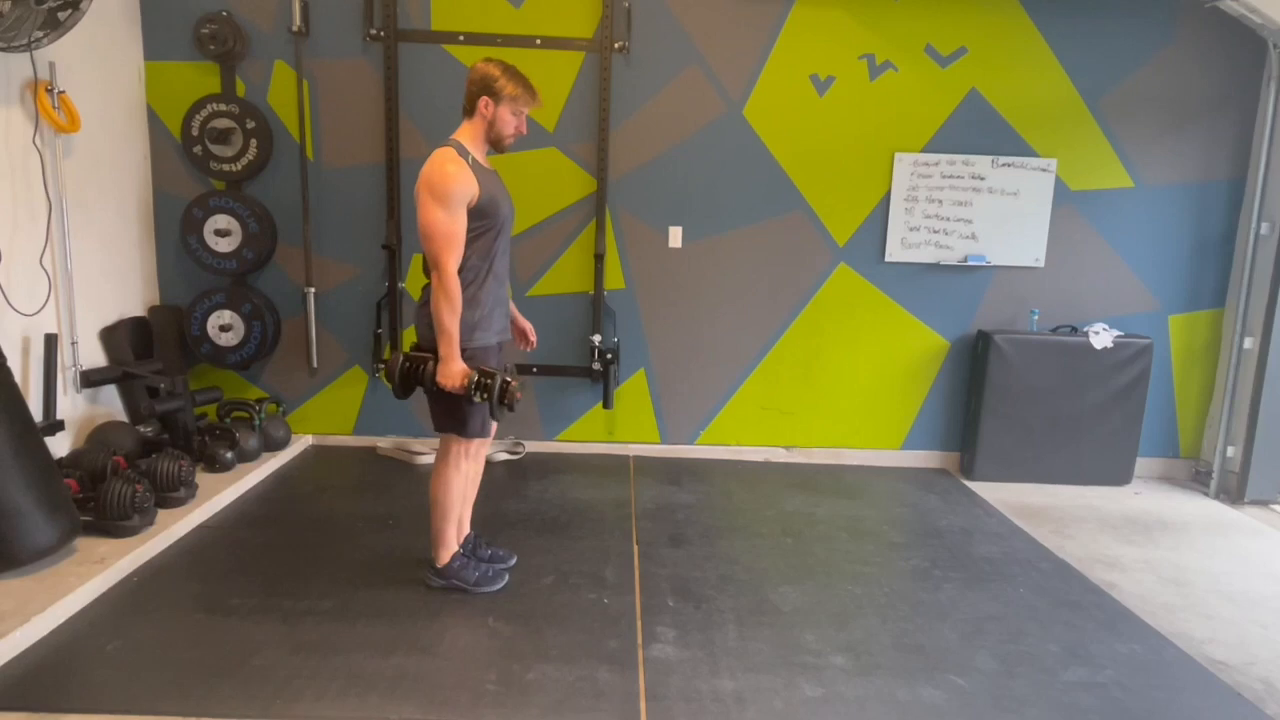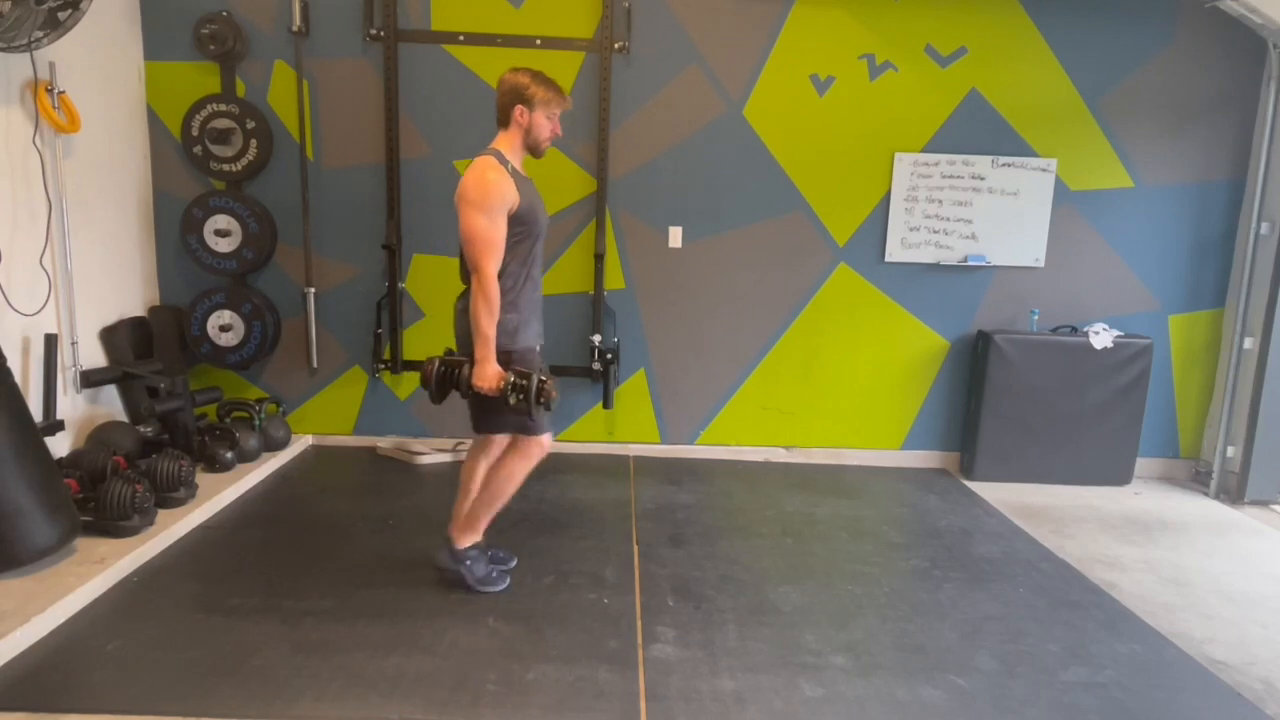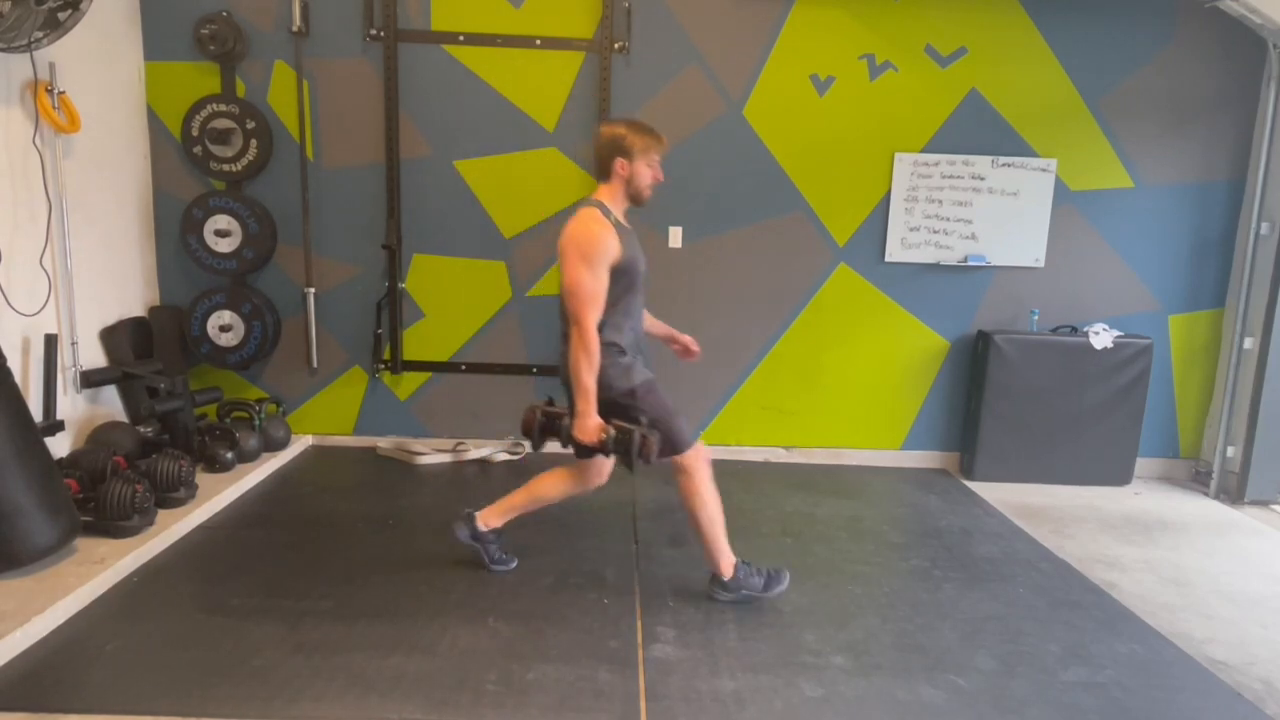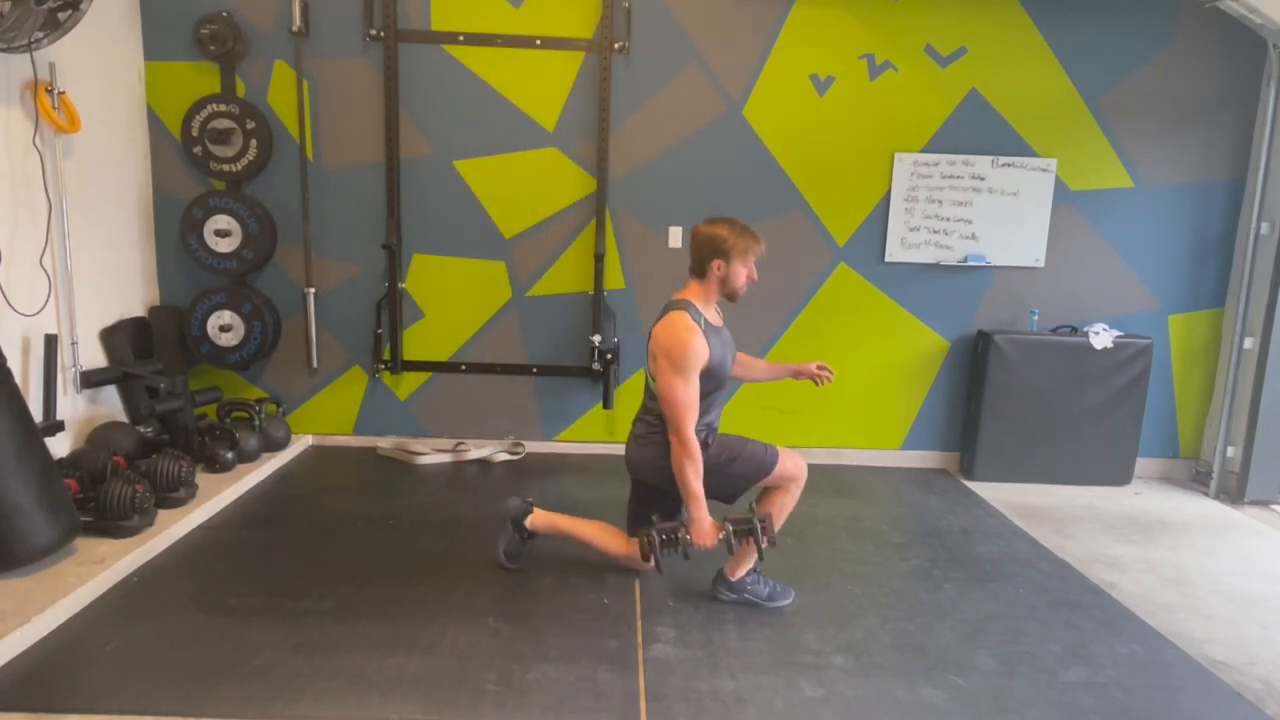
dt=0.5s
person 1, frame 1
left shoulder: (478, 167)
right shoulder: (448, 169)
right elbow: (445, 272)
left wrist: (511, 313)
right wrist: (449, 354)
left hip: (484, 330)
right hip: (461, 335)
left knee: (480, 437)
right knee: (462, 444)
left ankle: (462, 539)
right ankle: (446, 561)
person 1, frame 2
left shoulder: (511, 174)
right shoulder: (489, 177)
right elbow: (484, 277)
right wrist: (485, 357)
left hip: (513, 330)
right hip: (500, 336)
left knee: (498, 440)
right knee: (532, 443)
left ankle: (462, 539)
right ankle: (464, 543)
person 1, frame 3
left shoulder: (610, 221)
right shoulder: (592, 230)
right elbow: (584, 327)
left wrist: (665, 331)
right wrist: (586, 410)
left hip: (614, 364)
right hip: (611, 374)
left knee: (591, 472)
right knee: (693, 459)
left ankle: (482, 524)
right ankle: (728, 573)
person 1, frame 4
left shoulder: (705, 309)
right shoulder: (682, 333)
left elbow: (727, 364)
right elbow: (682, 435)
left wrist: (793, 370)
right wrist: (698, 513)
left hip: (656, 450)
right hip: (666, 452)
left knee: (638, 555)
right knee: (792, 472)
left ankle: (528, 519)
right ankle: (737, 576)
